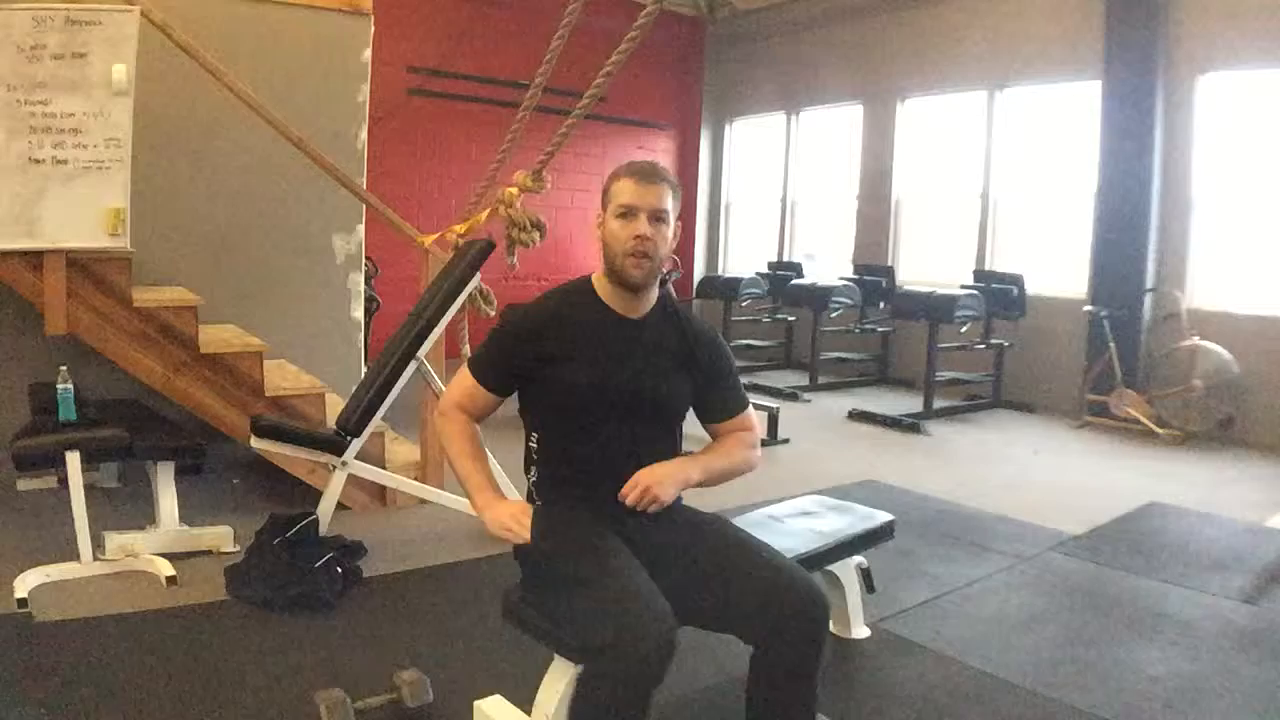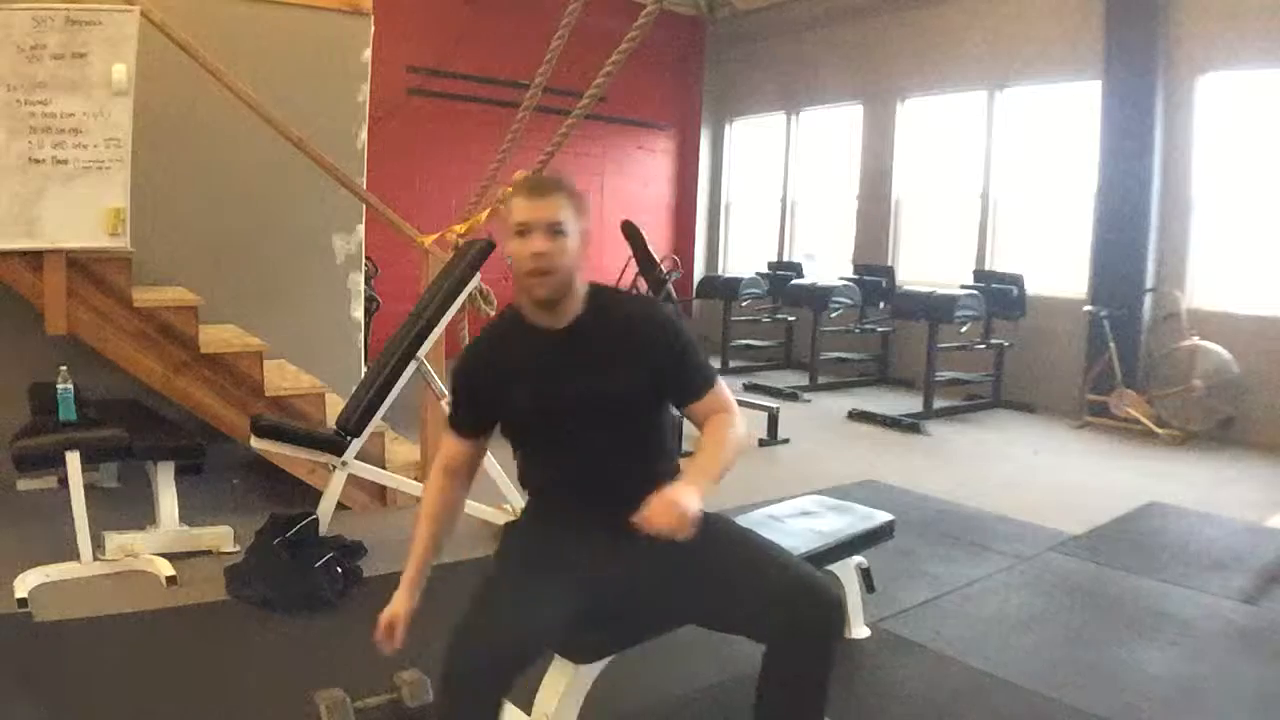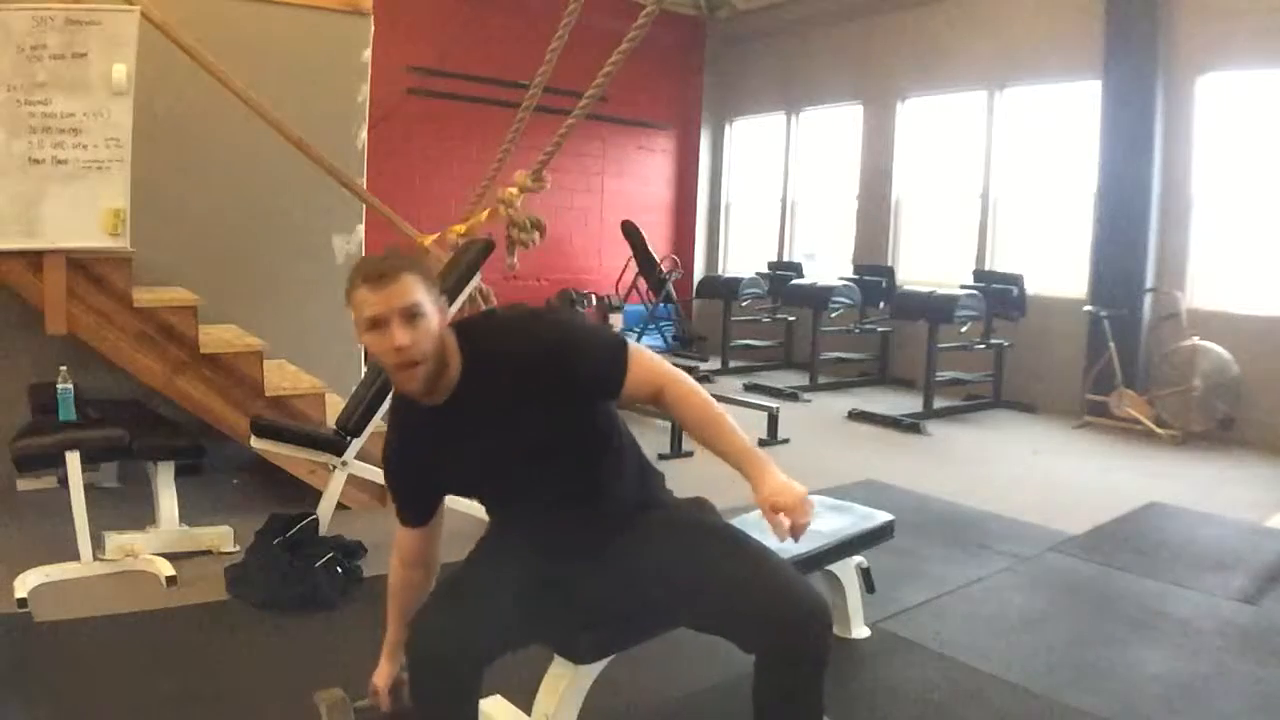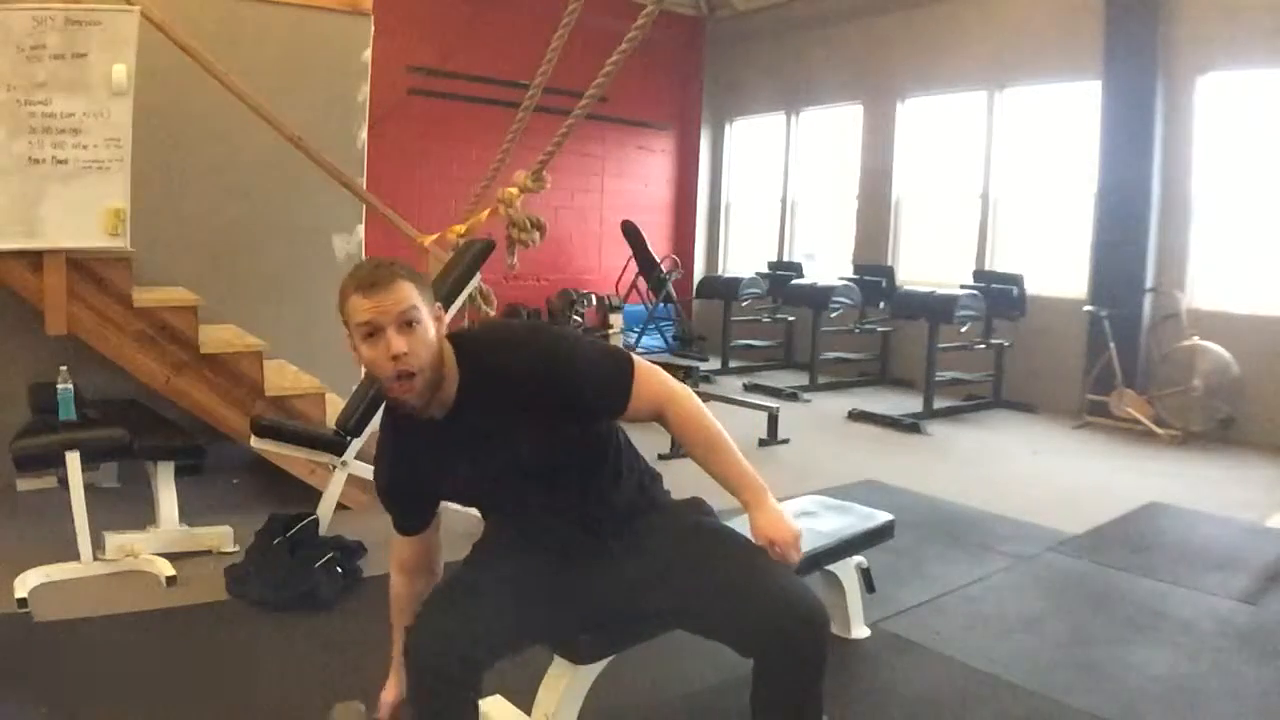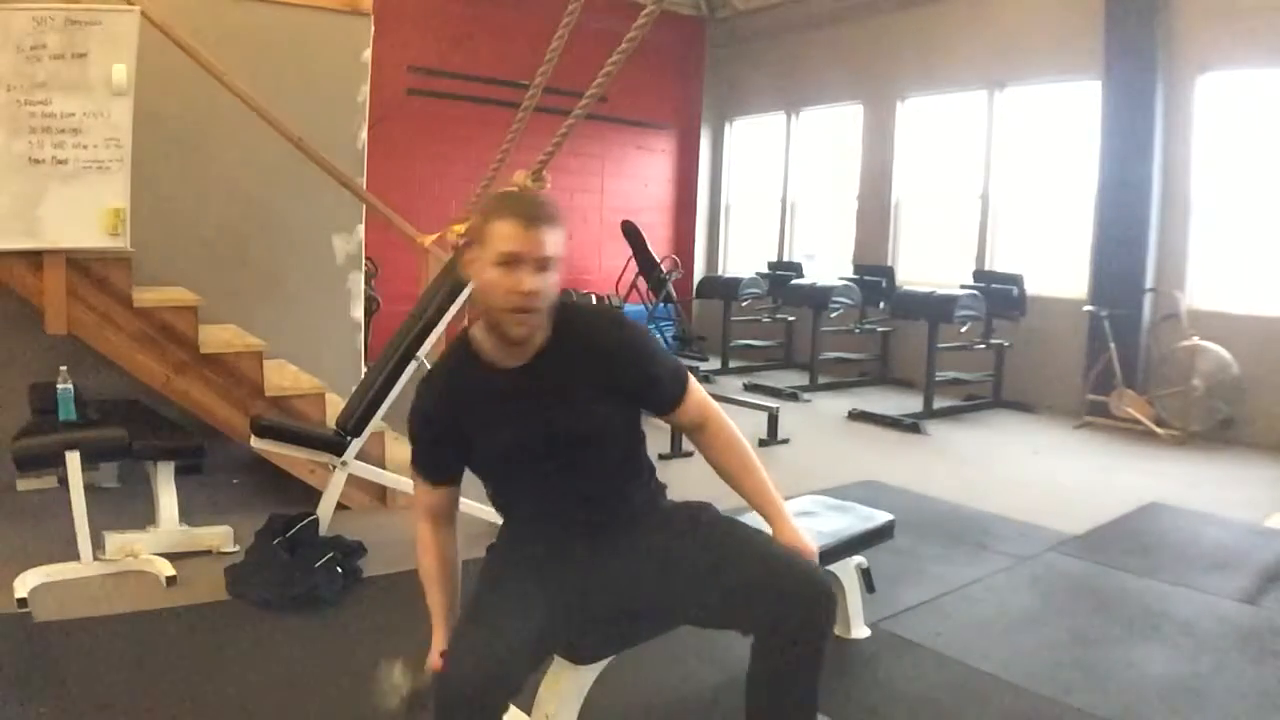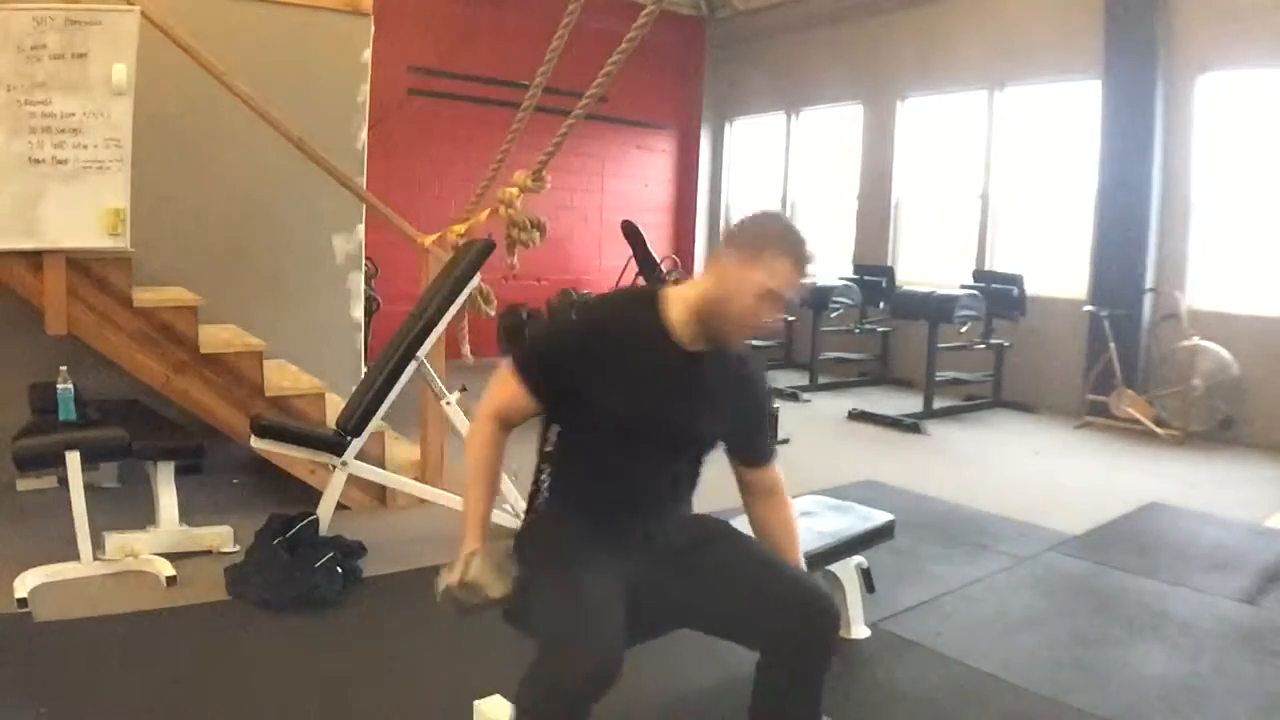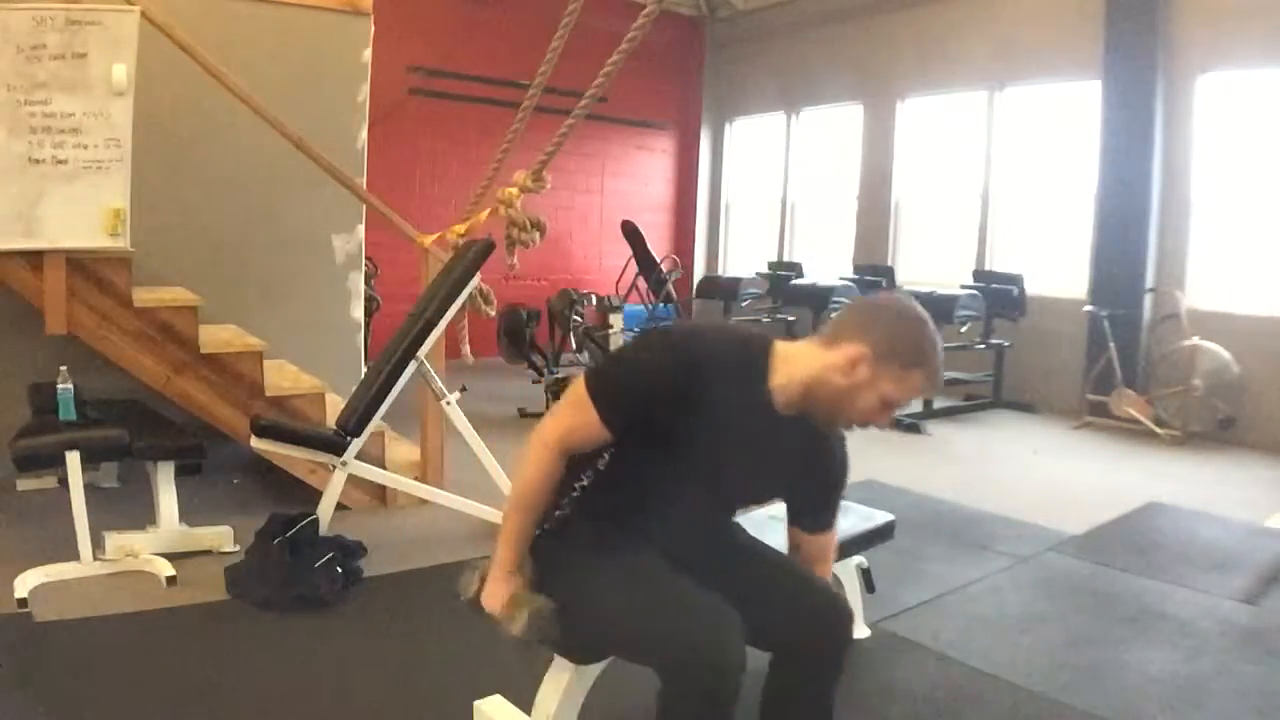
dt=0.4s
person 1, frame 1
left shoulder: (692, 339)
right shoulder: (539, 323)
left elbow: (745, 442)
right elbow: (455, 411)
left wrist: (683, 469)
right wrist: (491, 503)
left hip: (658, 520)
right hip: (566, 525)
left knee: (801, 608)
right knee: (643, 633)
person 1, frame 2
left shoulder: (642, 324)
right shoulder: (489, 356)
left elbow: (722, 417)
right elbow: (452, 467)
left wrist: (688, 485)
right wrist: (410, 586)
left hip: (659, 530)
right hip: (558, 539)
left knee: (813, 605)
right knee: (481, 648)
person 1, frame 3
left shoulder: (527, 341)
right shoulder: (408, 440)
left elbow: (663, 382)
right elbow: (414, 558)
left wrist: (761, 472)
right wrist: (391, 654)
left hip: (640, 523)
right hip: (533, 551)
left knee: (799, 617)
right knee: (435, 648)
person 1, frame 4
left shoulder: (528, 357)
right shoulder: (399, 448)
left elbow: (668, 400)
right elbow: (414, 567)
left wrist: (759, 502)
right wrist: (401, 673)
left hip: (638, 526)
right hip: (532, 553)
left knee: (798, 621)
right knee: (433, 652)
person 1, frame 5
left shoulder: (613, 343)
right shoulder: (447, 392)
left elbow: (705, 422)
right elbow: (433, 515)
left wrist: (782, 524)
right wrist: (442, 630)
left hip: (643, 529)
right hip: (539, 555)
left knee: (804, 594)
person 1, frame 6
left shoulder: (741, 382)
right shoulder: (599, 329)
left elbow: (763, 490)
right elbow: (494, 417)
left wrist: (799, 602)
right wrist: (473, 543)
left hip: (670, 538)
right hip: (571, 538)
left knee: (809, 614)
right knee: (583, 659)
person 1, frame 7
left shoulder: (818, 446)
right shoulder: (691, 362)
left elbow: (812, 558)
right elbow: (554, 438)
right wrist: (505, 570)
right hip: (587, 547)
left knee: (823, 621)
right knee: (708, 646)
